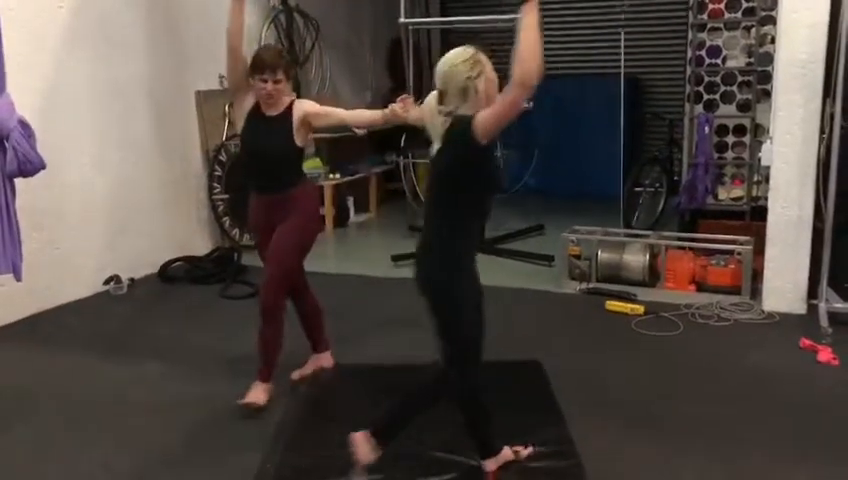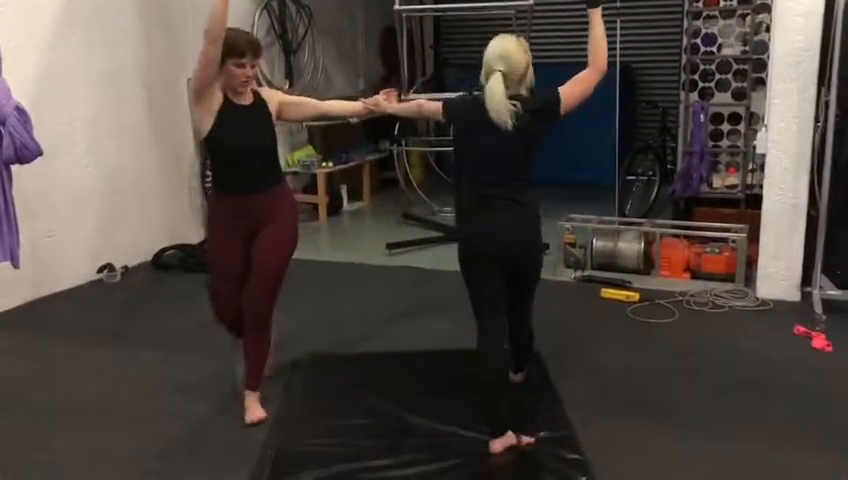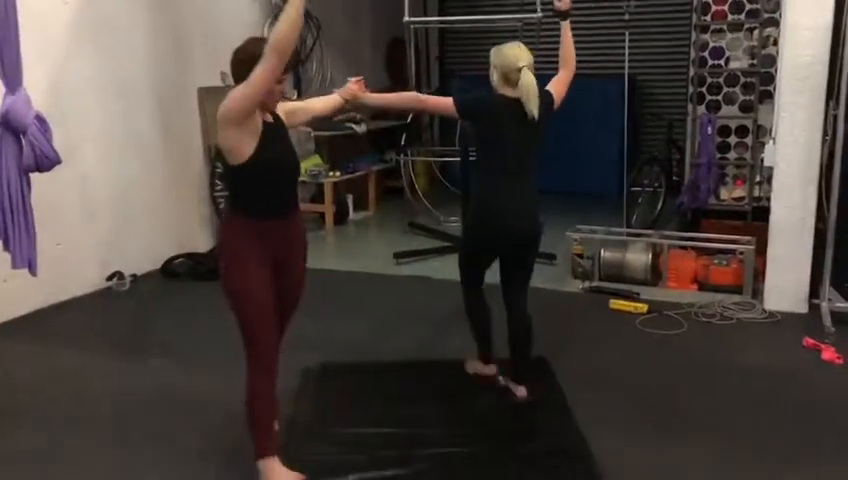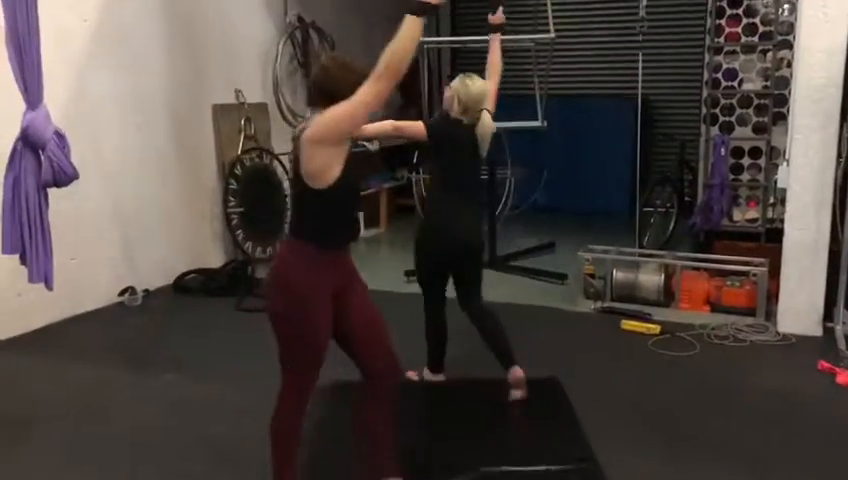
dt=0.5s
person 1, frame 1
left shoulder: (301, 112)
right shoulder: (244, 102)
left elbow: (346, 116)
right elbow: (234, 50)
left wrist: (385, 116)
left hip: (297, 207)
right hip: (261, 207)
left knee: (270, 295)
right knee: (293, 283)
left ankle: (263, 381)
right ankle: (322, 353)
person 1, frame 2
left shoulder: (270, 101)
right shoulder: (205, 98)
left elbow: (323, 106)
right elbow: (212, 40)
left wrist: (368, 106)
left hip: (276, 210)
right hip: (228, 213)
left knee: (259, 306)
right knee: (225, 305)
left ankle: (251, 392)
right ankle: (257, 342)
person 1, frame 3
left shoulder: (278, 114)
right shoulder: (234, 116)
left elbow: (315, 106)
right elbow: (275, 54)
left wrist: (343, 95)
left hip: (289, 237)
right hip: (245, 242)
left knee: (272, 340)
right knee: (262, 350)
left ankle: (262, 405)
person 1, frame 4
left shoulder: (322, 134)
right shoulder: (322, 135)
right elbow: (383, 78)
left hip: (336, 272)
right hip: (302, 278)
left knee: (385, 373)
right knee: (299, 389)
person 2, frame 1
left shoulder: (453, 127)
right shoulder: (468, 134)
left elbow: (427, 112)
right elbow: (525, 81)
left wrist: (412, 112)
left hip: (445, 261)
right hip: (447, 267)
left knee: (466, 364)
right knee: (459, 369)
left ankle: (489, 451)
right ankle: (373, 438)
person 2, frame 2
left shoulder: (467, 108)
right shoulder: (538, 109)
left elbow: (423, 107)
right elbow: (597, 68)
left wrist: (391, 107)
left hip: (477, 233)
right hip: (522, 230)
left knee: (490, 325)
right knee: (520, 310)
left ankle: (502, 429)
right ankle: (520, 372)
person 2, frame 3
left shoulder: (483, 106)
right shoulder: (540, 106)
left elbow: (419, 101)
right elbow: (567, 70)
left wrist: (367, 99)
left hip: (489, 216)
right hip: (528, 218)
left knee: (472, 285)
right knee: (517, 298)
left ankle: (486, 359)
right ankle: (518, 379)
person 2, frame 4
left shoulder: (445, 131)
right shoulder: (480, 126)
left elbow: (398, 127)
right elbow: (492, 79)
left wrist: (358, 130)
right wrist: (496, 32)
left hip: (439, 229)
right hip: (472, 229)
left knee: (434, 299)
right knee: (474, 302)
left ankle: (434, 370)
right ankle: (512, 368)
